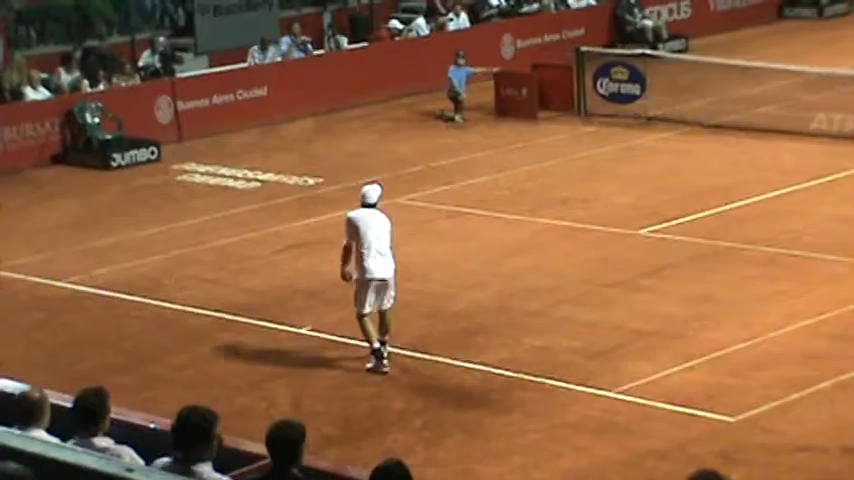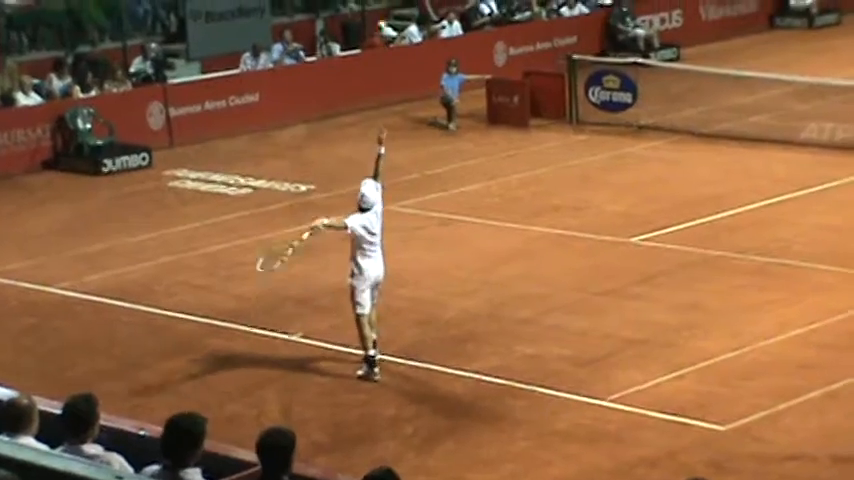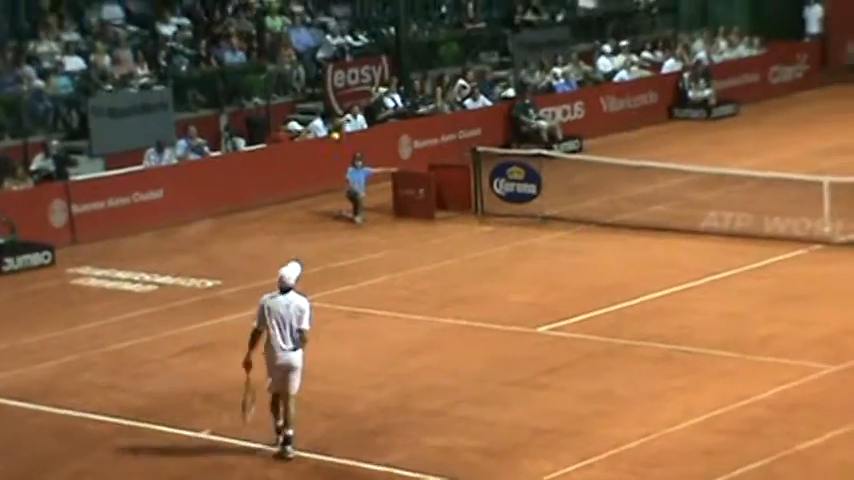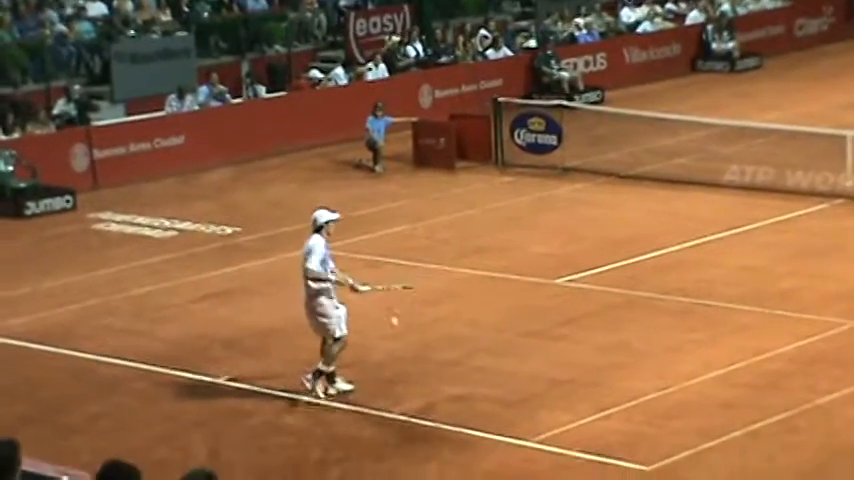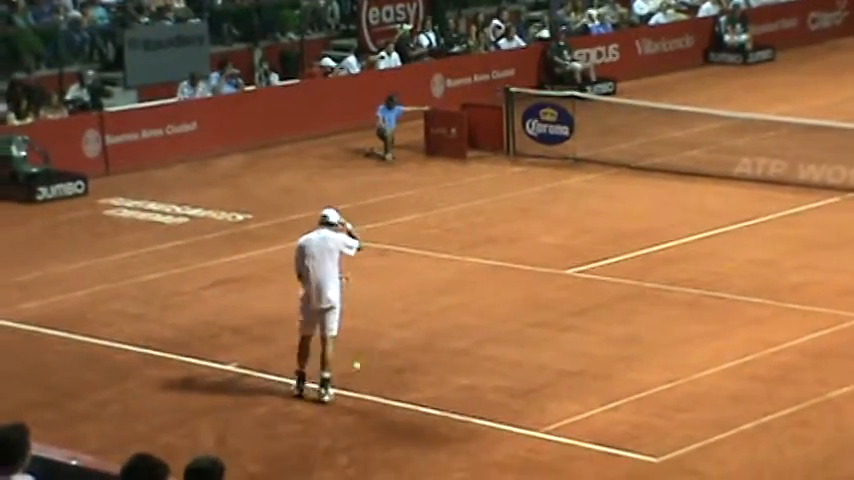
dt=0.7s
person 1, frame 1
left shoulder: (353, 217)
right shoulder: (384, 219)
left elbow: (348, 246)
left wrist: (344, 268)
left hip: (369, 272)
right hip: (387, 270)
left knee: (362, 314)
right knee: (384, 310)
left ankle: (379, 358)
right ankle: (383, 350)
person 1, frame 2
left shoulder: (357, 220)
right shoulder: (377, 207)
left elbow: (342, 223)
right elbow: (376, 178)
left wrist: (322, 222)
right wrist: (380, 149)
left hip: (363, 274)
right hip: (378, 270)
left knee: (361, 318)
right knee: (369, 310)
left ankle: (371, 367)
right ankle: (373, 350)
person 1, frame 3
left shoulder: (266, 301)
right shoulder: (302, 302)
left elbow: (257, 331)
right elbow: (304, 335)
left wrist: (249, 356)
right wrist: (301, 348)
left hip: (274, 355)
right hip: (293, 356)
left knee: (276, 395)
right knee: (289, 398)
left ankle: (279, 434)
right ankle: (286, 444)
person 1, frame 4
left shoulder: (318, 243)
right shoulder: (317, 245)
left elbow: (329, 267)
right elbow: (310, 273)
left wrist: (352, 283)
right wrist: (334, 279)
left hip: (317, 300)
right hip: (322, 301)
left knee: (327, 339)
right knee: (341, 339)
left ankle: (331, 381)
right ankle: (315, 377)
person 1, frame 5
left shoulder: (303, 242)
right shoulder: (337, 239)
left elbow: (299, 275)
right elbow: (358, 245)
right wrist: (347, 226)
left hip: (309, 298)
right hip: (330, 298)
left knee: (305, 338)
right knee: (327, 341)
left ankle: (300, 382)
right ankle: (324, 387)
